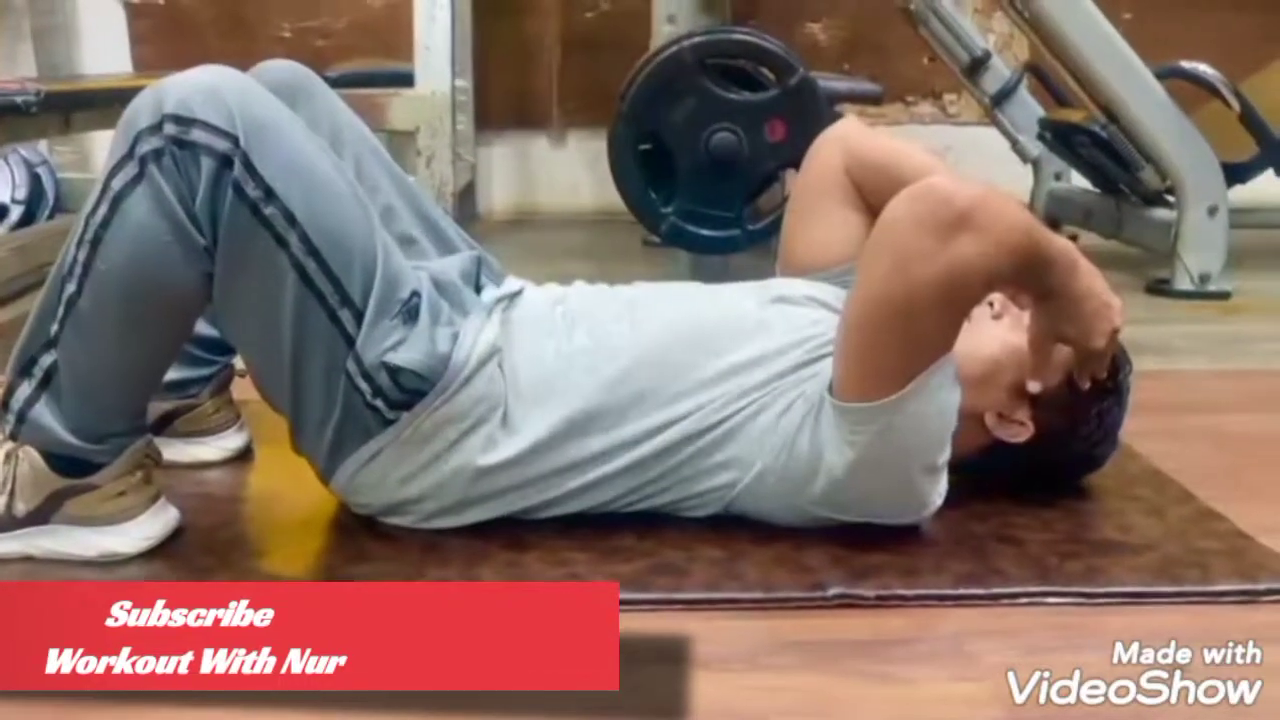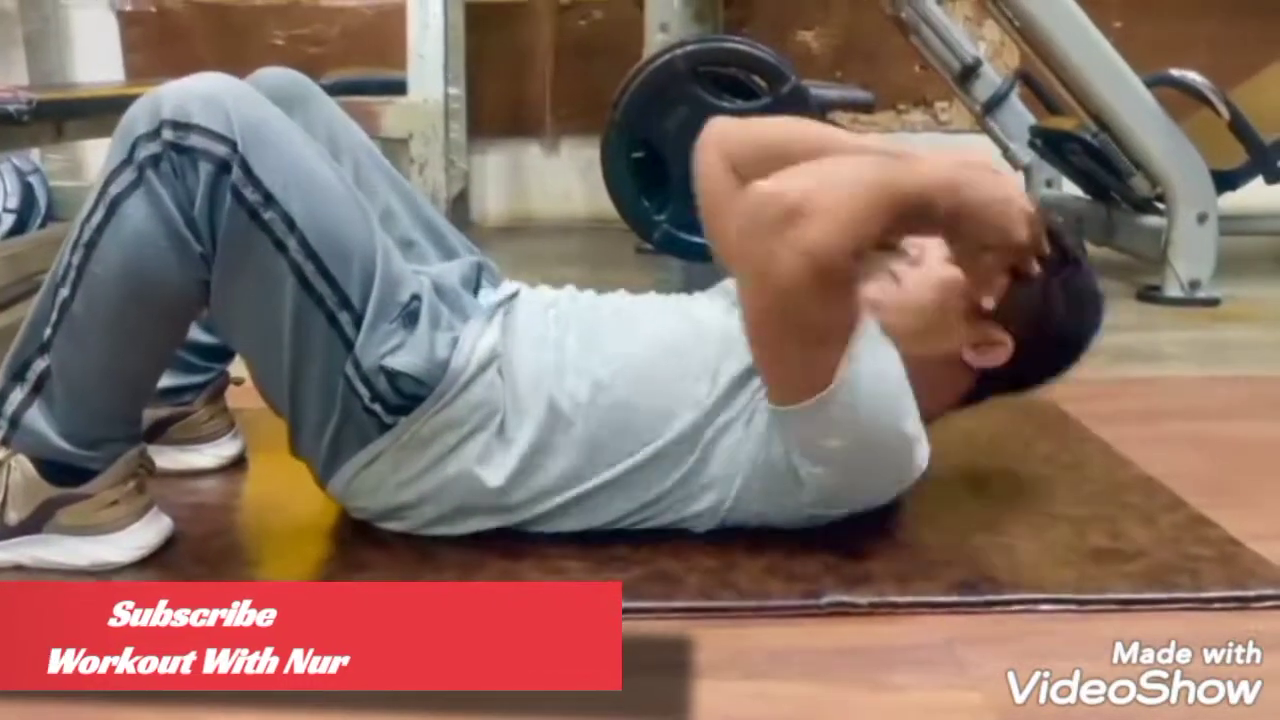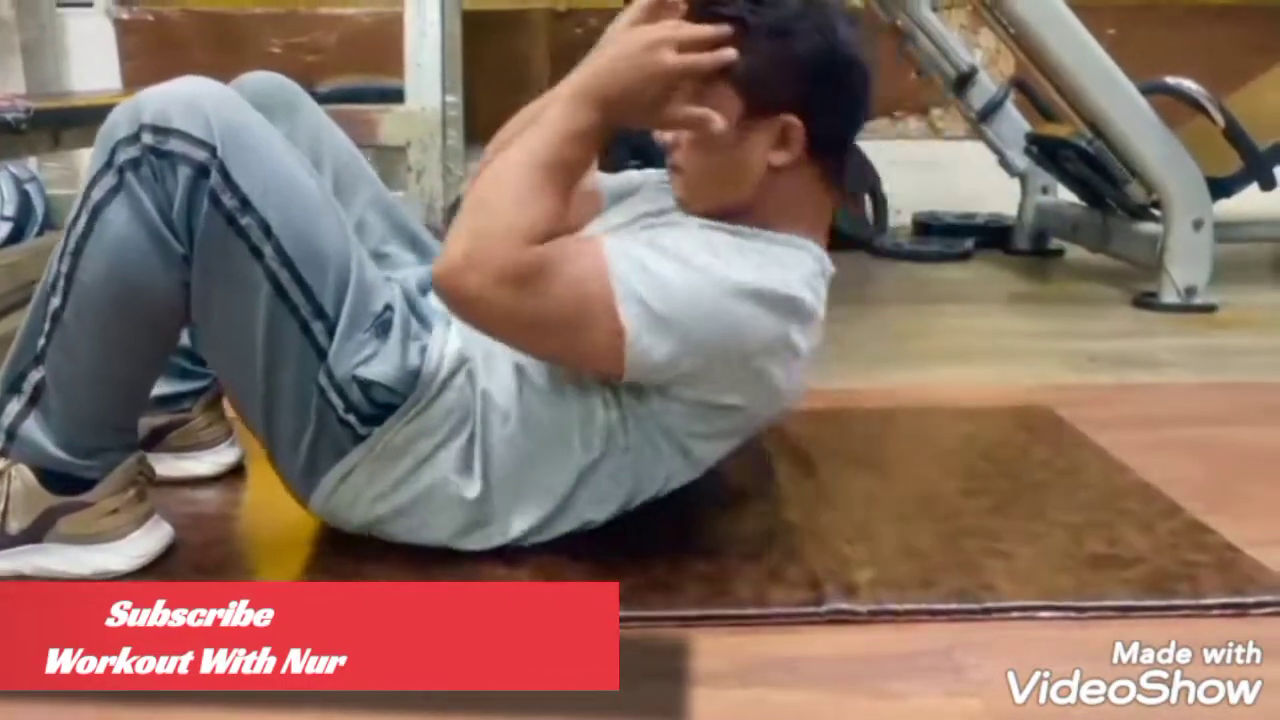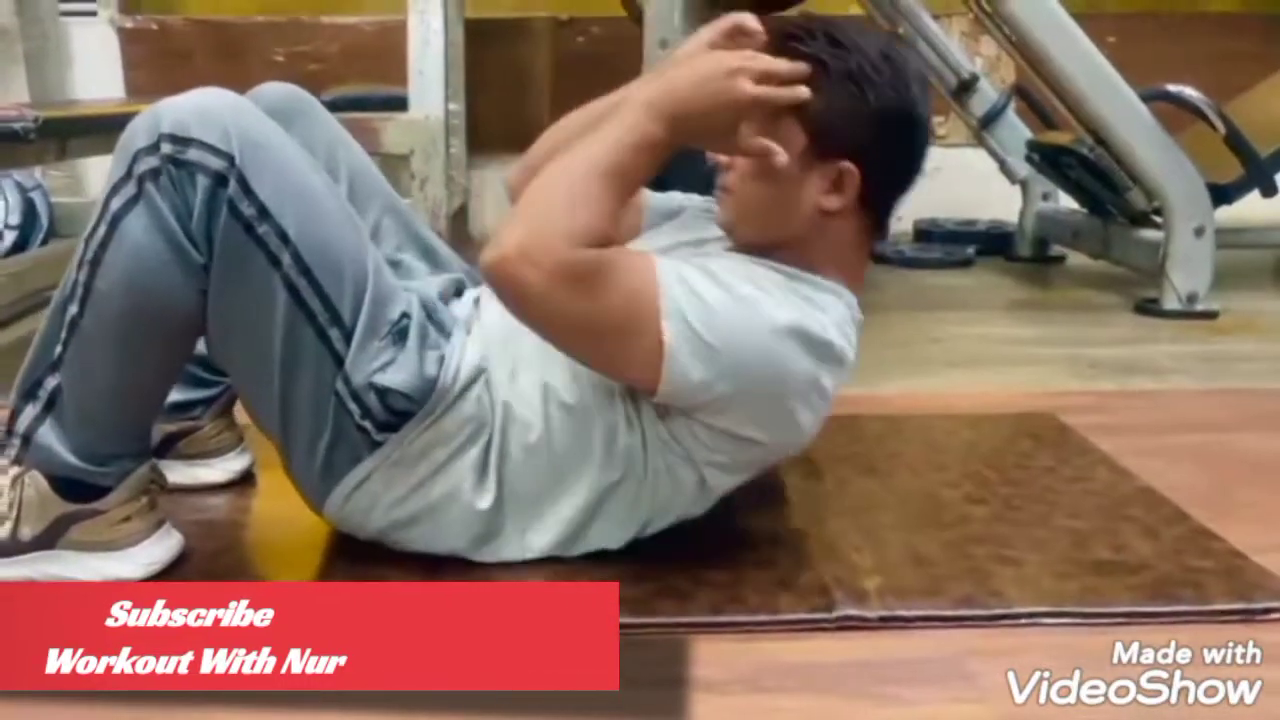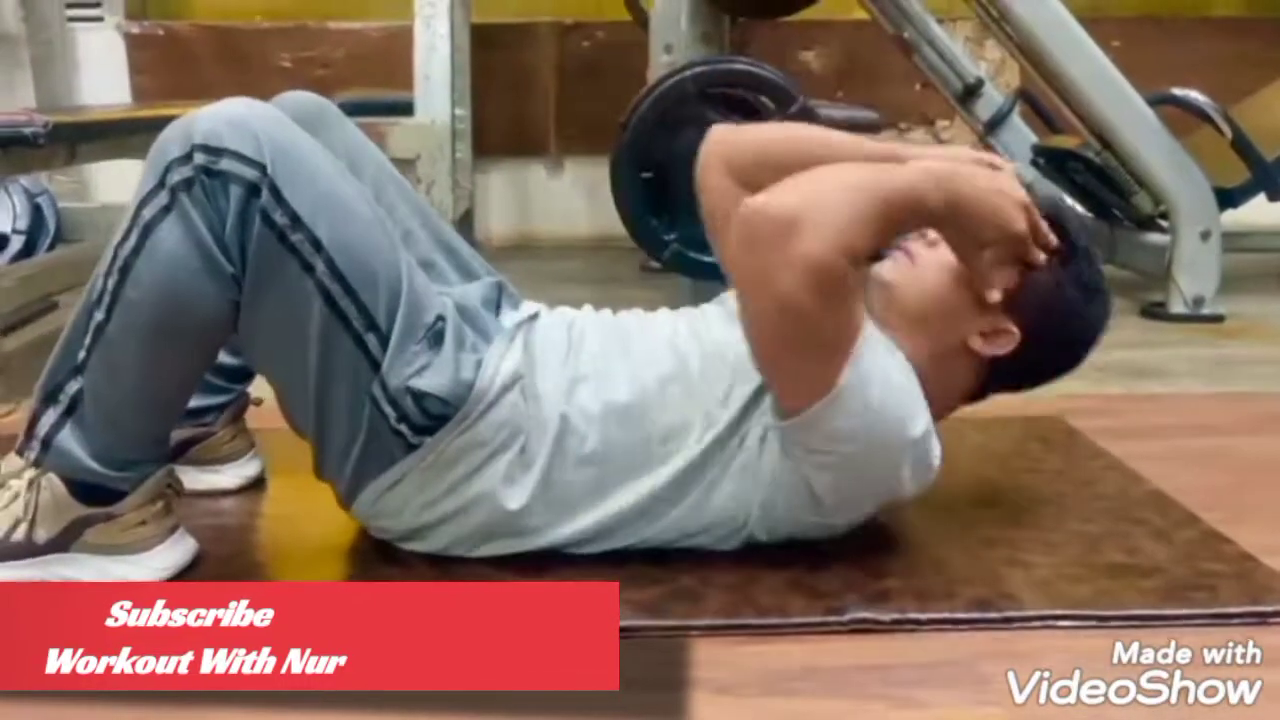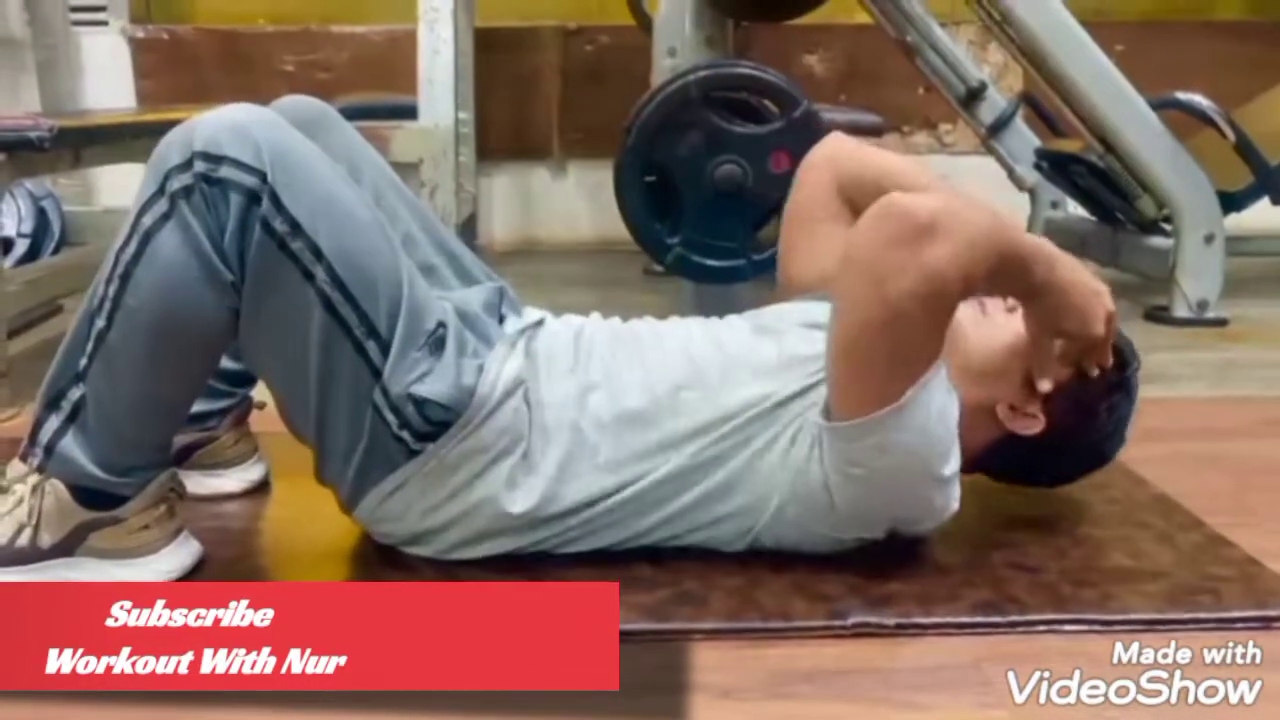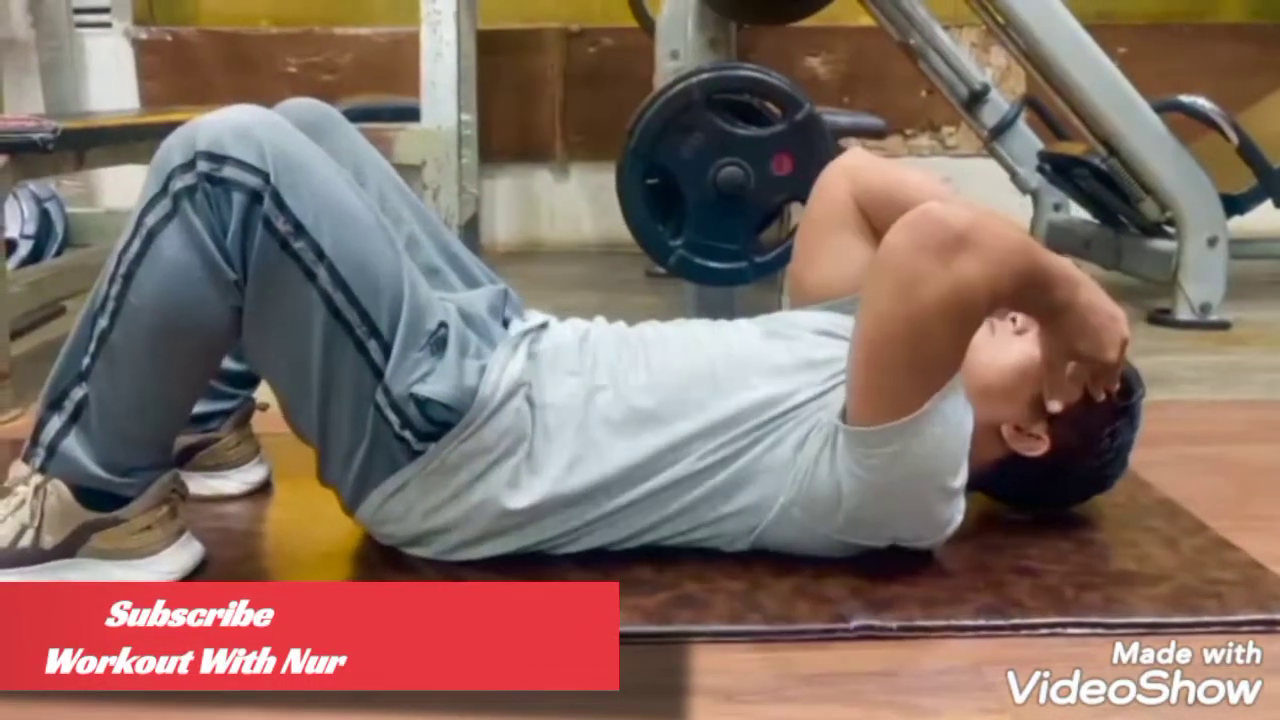
dt=0.3s
person 1, frame 1
left shoulder: (884, 458)
right shoulder: (853, 331)
left elbow: (948, 226)
right elbow: (843, 151)
left wrist: (1061, 270)
right wrist: (1039, 255)
left hip: (419, 408)
right hip: (482, 321)
left knee: (194, 123)
right knee: (271, 91)
right ankle: (182, 390)
person 1, frame 2
left shoulder: (867, 432)
right shoulder: (838, 344)
left elbow: (786, 223)
right elbow: (723, 153)
left wrist: (945, 195)
right wrist: (922, 173)
left hip: (419, 416)
right hip: (481, 324)
left knee: (192, 130)
right knee: (274, 96)
right ankle: (175, 397)
person 1, frame 3
left shoulder: (744, 298)
right shoulder: (723, 212)
left elbow: (479, 271)
right elbow: (514, 199)
left wrist: (597, 92)
right wrist: (610, 88)
left hip: (394, 437)
right hip: (437, 353)
left knee: (173, 135)
right knee: (259, 104)
right ankle: (173, 408)
person 1, frame 4
left shoulder: (779, 336)
right shoulder: (757, 240)
left elbow: (528, 262)
right elbow: (539, 186)
left wrist: (663, 108)
right wrist: (668, 87)
left hip: (410, 446)
right hip: (458, 347)
left knee: (190, 145)
right knee: (276, 114)
right ankle: (186, 414)
person 1, frame 5
left shoulder: (875, 432)
right shoulder: (855, 335)
left elbow: (781, 232)
right elbow: (726, 157)
left wrist: (933, 183)
right wrist: (915, 164)
left hip: (447, 439)
right hip: (500, 349)
left knee: (224, 155)
right knee: (291, 124)
right ankle: (191, 420)
person 1, frame 6
left shoulder: (897, 465)
right shoulder: (863, 355)
left elbow: (915, 234)
right elbow: (831, 167)
left wrist: (1045, 272)
right wrist: (1012, 242)
left hip: (451, 445)
right hip: (503, 352)
left knee: (221, 162)
right knee: (292, 127)
right ankle: (196, 423)
person 1, frame 7
left shoulder: (906, 478)
right shoulder: (873, 369)
left elbow: (943, 245)
right elbow: (849, 182)
left wrist: (1064, 287)
right wrist: (1042, 271)
left hip: (454, 445)
right hip: (508, 359)
left knee: (224, 164)
right knee: (294, 130)
left ankle: (93, 503)
right ankle: (197, 427)
